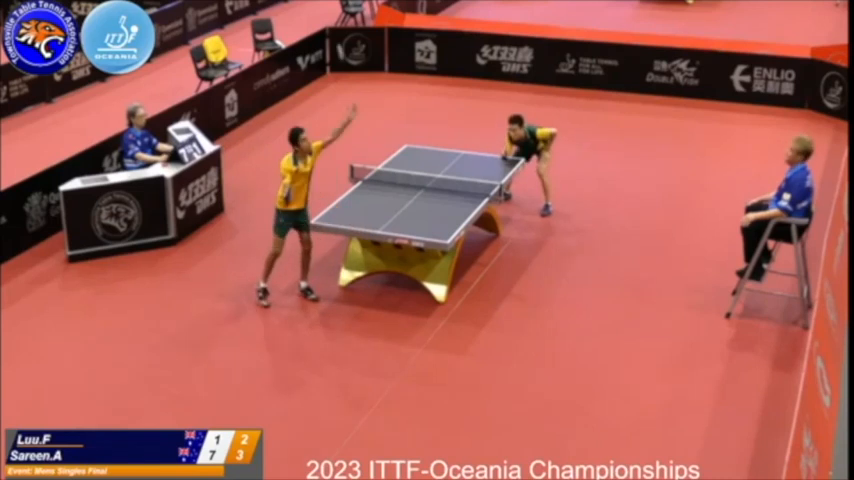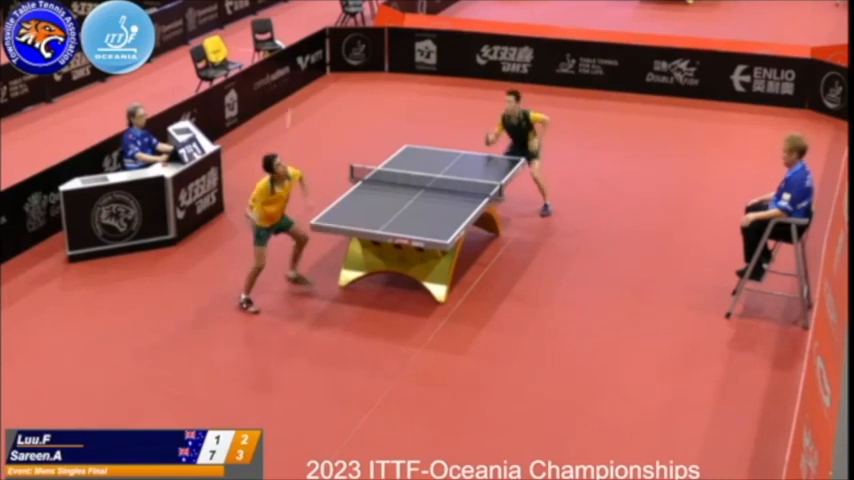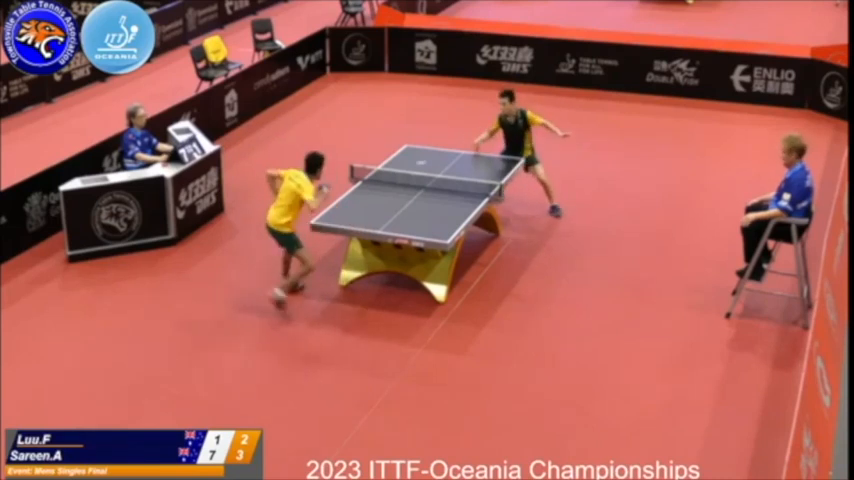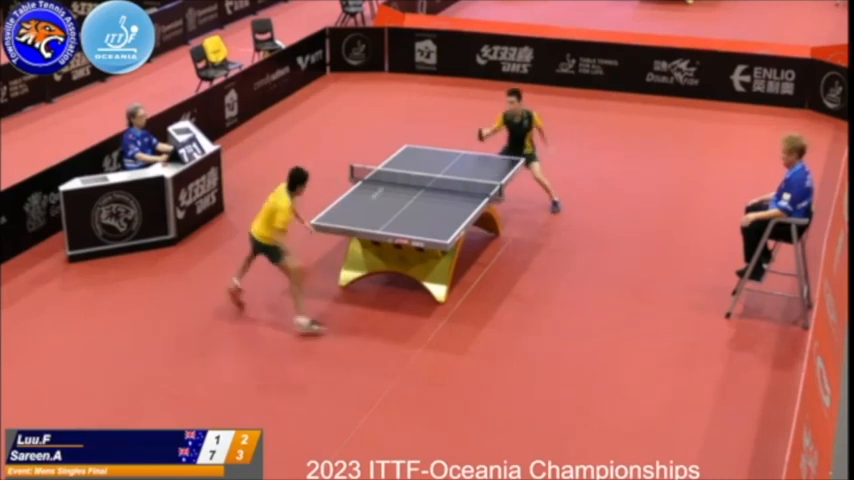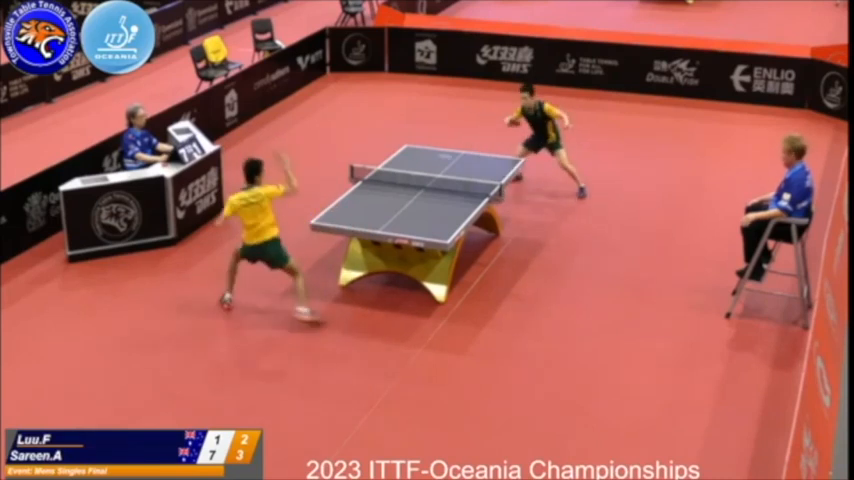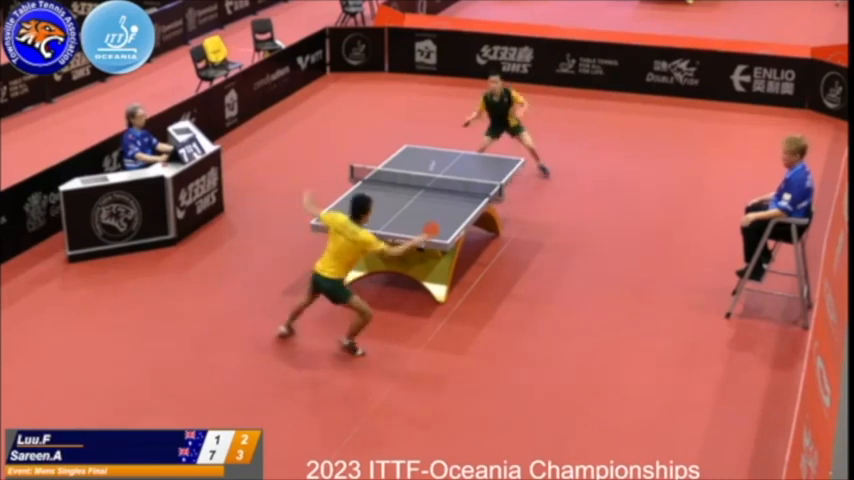
dt=0.7s
person 1, frame 1
left shoulder: (312, 150)
right shoulder: (287, 164)
left elbow: (332, 137)
right elbow: (284, 187)
left wrist: (348, 120)
right wrist: (284, 196)
left hip: (301, 208)
right hip: (285, 210)
left knee: (307, 246)
right knee: (276, 251)
left ankle: (304, 285)
right ankle: (262, 287)
person 1, frame 2
left shoulder: (291, 173)
right shoulder: (263, 186)
left elbow: (300, 178)
right elbow: (250, 208)
left wrist: (307, 199)
right wrist: (252, 217)
left hip: (279, 217)
right hip: (262, 223)
left knee: (303, 238)
right knee: (259, 264)
left ankle: (293, 273)
right ankle: (244, 298)
person 1, frame 3
left shoulder: (292, 173)
right shoulder: (307, 186)
left elbow: (269, 174)
right elbow: (313, 207)
right wrist: (323, 194)
left hip: (271, 222)
right hip: (282, 228)
left knee: (289, 248)
right knee: (309, 266)
left ankle: (287, 282)
right ankle: (280, 292)
person 1, frame 4
left shoulder: (282, 188)
right shoulder: (283, 205)
right elbow: (276, 237)
left wrist: (303, 221)
right wrist: (291, 258)
left hip: (256, 234)
right hip: (267, 241)
left knee: (251, 255)
right knee: (296, 276)
left ankle: (237, 285)
right ankle: (302, 321)
person 1, frame 5
left shoulder: (234, 200)
right shoulder: (267, 192)
left elbow: (219, 222)
right elbow: (293, 188)
right wrist: (286, 165)
left hip: (251, 246)
right hip: (271, 244)
left knee: (235, 256)
right knee: (298, 274)
left ankle: (228, 296)
right ankle: (302, 309)
person 1, frame 6
left shoulder: (337, 219)
right shoulder: (365, 237)
left elbow: (312, 211)
right elbow: (392, 252)
left wrist: (306, 200)
right wrist: (418, 240)
left hip: (318, 275)
right hip: (333, 283)
left knee: (308, 301)
right knee: (367, 314)
left ankle: (286, 328)
right ankle: (348, 342)
person 2, frame 1
left shoulder: (798, 178)
right shoulder: (797, 171)
left elbow: (784, 211)
right elbow: (781, 193)
left wrist: (755, 216)
right wrist: (760, 199)
right hip: (789, 213)
left knee: (750, 226)
right knee: (751, 208)
left ankle: (757, 267)
right ankle: (764, 256)
person 2, frame 2
left shoulder: (798, 178)
right shoulder: (797, 170)
left elbow: (784, 211)
right elbow: (781, 194)
left wrist: (755, 216)
right wrist: (760, 199)
right hip: (790, 213)
left knee: (750, 226)
right knee: (751, 209)
left ankle: (756, 268)
right ankle: (764, 257)
person 2, frame 3
left shoulder: (797, 178)
right shoulder: (798, 170)
left elbow: (784, 211)
right elbow: (781, 194)
left wrist: (755, 216)
right wrist: (760, 199)
right hip: (790, 213)
left knee: (750, 226)
right knee: (751, 209)
left ankle: (756, 267)
right ankle: (764, 256)
person 2, frame 4
left shoulder: (797, 178)
right shoulder: (798, 170)
left elbow: (784, 211)
right elbow: (781, 194)
left wrist: (755, 216)
right wrist: (760, 199)
right hip: (791, 214)
left knee: (749, 226)
right knee: (751, 209)
left ankle: (757, 268)
right ankle: (764, 257)
person 2, frame 5
left shoulder: (797, 178)
right shoulder: (799, 170)
left elbow: (783, 211)
right elbow: (781, 194)
left wrist: (755, 216)
right wrist: (760, 199)
right hip: (791, 214)
left knee: (750, 226)
right knee: (751, 209)
left ankle: (757, 267)
right ankle: (764, 256)
person 2, frame 6
left shoulder: (798, 178)
right shoulder: (798, 170)
left elbow: (784, 211)
right elbow: (781, 194)
left wrist: (755, 216)
right wrist: (760, 199)
right hip: (789, 213)
left knee: (750, 226)
right knee: (751, 209)
left ankle: (756, 267)
right ankle: (764, 256)
person 3, frame 1
left shoulder: (534, 132)
right shoulder: (511, 136)
left elbow: (554, 132)
right elbow: (507, 152)
left wrist: (547, 148)
right wrist: (506, 153)
left hip: (541, 147)
right hip: (525, 147)
left knee: (541, 172)
left ankle: (548, 204)
right ankle: (506, 192)
person 3, frame 2
left shoulder: (528, 115)
right shoulder: (504, 118)
left elbow: (546, 120)
right elbow: (496, 135)
left wrist: (537, 138)
right wrist: (490, 139)
left hip: (531, 146)
right hip: (516, 146)
left knee: (535, 175)
left ankle: (546, 203)
person 3, frame 3
left shoulder: (526, 115)
right shoulder: (501, 118)
left elbow: (544, 123)
right elbow: (490, 133)
left wrist: (558, 132)
right wrist: (479, 140)
left hip: (526, 153)
right hip: (509, 153)
left knee: (542, 178)
left ankle: (553, 205)
person 3, frame 4
left shoulder: (531, 116)
right shoulder: (505, 116)
left elbow: (540, 129)
right elbow: (494, 129)
right wrist: (485, 133)
left hip: (527, 151)
right hip: (510, 149)
left knee: (538, 176)
left ankle: (554, 200)
person 3, frame 5
left shoulder: (545, 107)
right shoulder: (523, 109)
left elbow: (562, 115)
right elbow: (509, 119)
left wrist: (566, 123)
right wrist: (509, 121)
left hip: (552, 138)
right hip: (538, 137)
left knee: (563, 164)
right knee: (518, 156)
left ankle: (582, 186)
right ankle: (517, 174)
person 3, frame 6
left shoulder: (509, 93)
right shoulder: (486, 97)
left elbow: (525, 104)
right elbow: (479, 112)
left wrist: (520, 112)
right wrist: (471, 118)
left hip: (512, 123)
right hip: (496, 124)
left knee: (530, 146)
right knee: (482, 148)
left ankle: (539, 164)
